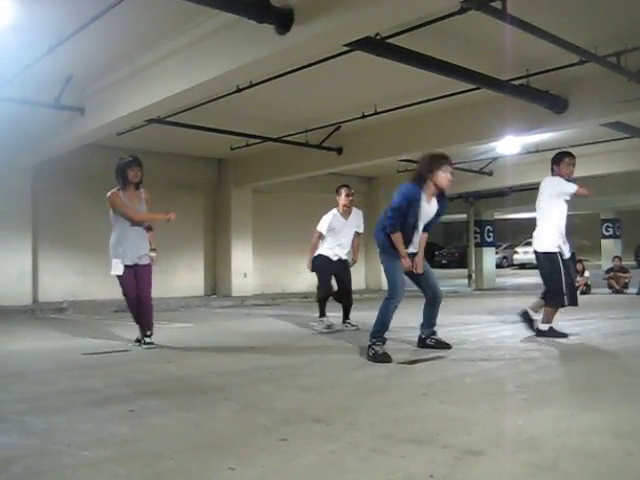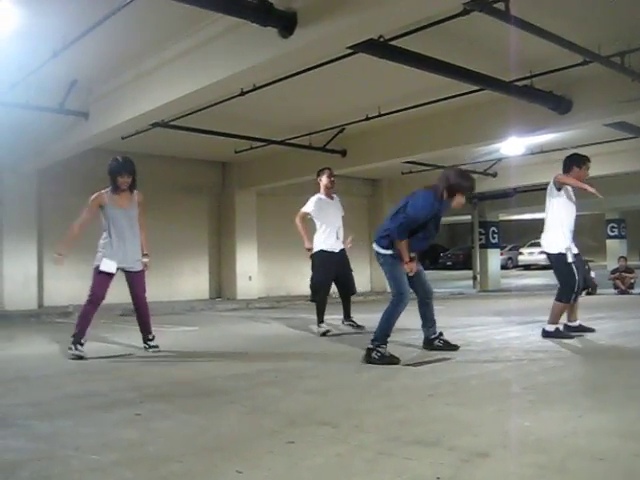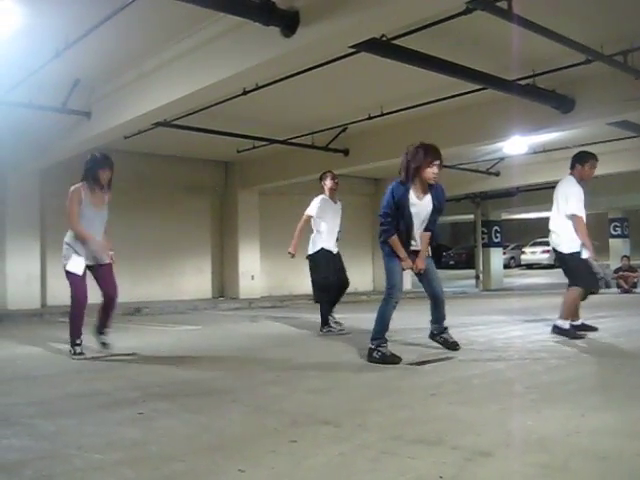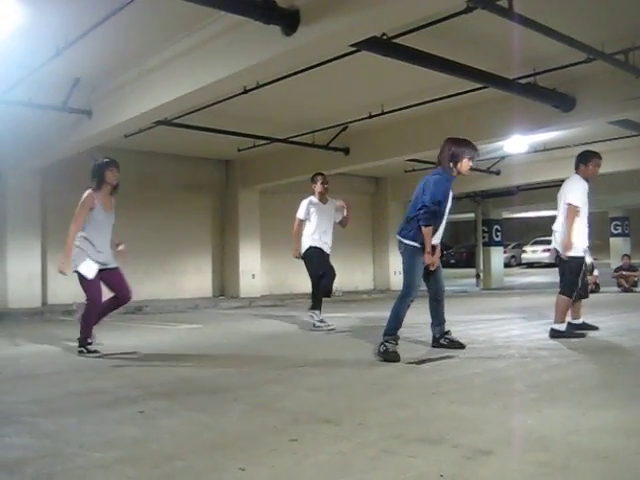
dt=0.5s
person 1, frame 1
left shoulder: (439, 200)
right shoulder: (409, 191)
right elbow: (393, 223)
left wrist: (420, 256)
right wrist: (403, 255)
left hip: (411, 252)
right hip: (391, 249)
left knee: (434, 293)
right knee: (395, 293)
left ankle: (426, 335)
right ankle: (375, 343)
person 1, frame 2
left shoulder: (435, 201)
right shoulder: (426, 201)
right elbow: (400, 230)
left wrist: (413, 259)
right wrist: (406, 259)
left hip: (406, 252)
right hip: (389, 250)
left knee: (425, 292)
right knee: (402, 296)
left ankle: (431, 336)
right ankle: (376, 348)
person 1, frame 3
left shoulder: (437, 193)
right shoulder: (397, 190)
left elbow: (429, 227)
right elbow: (387, 227)
left wrist: (422, 255)
right wrist: (403, 257)
left hip: (419, 249)
right hip: (394, 249)
left knee: (437, 292)
right knee: (394, 292)
left ankle: (438, 331)
right ankle: (377, 346)
person 1, frame 4
left shoulder: (446, 181)
right shoulder: (438, 180)
right elbow: (426, 217)
left wrist: (436, 250)
right wrist: (427, 251)
left hip: (429, 245)
right hip: (413, 243)
left knee: (437, 291)
right knee: (410, 291)
left ankle: (440, 335)
right ankle: (388, 341)
person 2, frame 1
left shoulder: (144, 195)
right shoulder: (114, 196)
right elbow: (135, 217)
left wrist: (152, 248)
right wrist: (165, 216)
left hip: (141, 253)
right hip: (121, 253)
left knee: (145, 295)
right knee: (130, 295)
left ankle: (146, 334)
right ankle: (142, 330)
person 2, frame 2
left shoulder: (138, 197)
right shoulder: (101, 198)
right elbow: (80, 223)
left wrist: (145, 254)
right wrist: (63, 248)
left hip: (133, 256)
right hip: (109, 254)
left knee: (140, 300)
right knee: (95, 297)
left ankle: (148, 338)
right ankle: (77, 341)
person 2, frame 3
left shoulder: (106, 195)
right shoulder: (76, 192)
right elbow: (74, 225)
left wrist: (108, 249)
right wrist: (93, 242)
left hip: (97, 252)
right hip: (76, 251)
left knee: (111, 294)
right knee: (80, 299)
left ankle: (101, 331)
right ankle: (76, 343)
person 2, frame 4
left shoulder: (111, 199)
right shoulder: (90, 196)
right elbow: (75, 227)
left wrist: (115, 244)
right wrist: (66, 257)
left hip: (105, 257)
right hip: (86, 256)
left knee: (125, 295)
right knee: (94, 299)
left ankle: (89, 321)
right ankle: (84, 343)
person 3, frame 1
left shoulder: (554, 187)
right shoulder: (553, 182)
right elbow: (582, 192)
right wrist: (584, 190)
left hip: (550, 244)
right hip: (551, 245)
left knee: (555, 287)
right knee: (561, 287)
left ankle: (529, 314)
right ankle: (544, 326)
person 3, frame 2
left shoulder: (567, 189)
right shoulder: (558, 186)
right elbow: (559, 177)
right wrist: (586, 187)
left hip: (564, 243)
right hip: (557, 245)
left knee: (575, 281)
right knee: (572, 283)
left ankle: (572, 323)
right ankle: (551, 327)
person 3, frame 3
left shoulder: (565, 184)
right shoulder: (573, 187)
right elbow: (577, 219)
left wrist: (583, 245)
right wrist: (589, 246)
left hip: (561, 242)
right hip: (570, 243)
left knee: (577, 281)
right knee: (585, 280)
left ankle: (575, 321)
right ankle: (562, 323)
person 3, frame 4
left shoulder: (572, 183)
right shoulder: (579, 183)
right elbow: (571, 210)
right wrist: (567, 238)
left hip: (567, 243)
right hip: (572, 245)
left knee: (578, 283)
right knee: (570, 285)
left ankle: (576, 321)
right ankle: (558, 327)
person 4, frame 1
left shoulder: (358, 214)
right shoulder: (330, 217)
left elbow: (357, 235)
right elbow: (317, 238)
left wrist: (354, 255)
right wrist: (311, 259)
left hip: (342, 258)
right hip: (323, 256)
left knee: (346, 290)
right knee: (325, 286)
left ankle: (346, 320)
right ankle: (322, 317)
person 4, frame 2
left shoulder: (336, 199)
right shoulder: (316, 200)
right elbow: (299, 218)
left wrist: (346, 237)
right wrist: (307, 241)
left hip: (339, 249)
right hip: (323, 250)
left knee: (346, 284)
right knee: (321, 286)
left ankle: (347, 318)
right ankle: (321, 323)
person 4, frame 3
left shoulder: (338, 204)
right shoulder: (320, 201)
right elbow: (303, 221)
right wrist: (294, 244)
left hip: (333, 250)
right hip: (321, 249)
left knee: (342, 283)
right knee: (327, 286)
left ankle: (328, 314)
right ankle: (325, 325)
person 4, frame 4
left shoulder: (333, 204)
right shoulder: (308, 203)
left elbow: (343, 223)
right elbow: (297, 225)
left wrist: (346, 210)
right wrist: (296, 248)
left hip: (325, 249)
right hip: (311, 247)
left knee: (321, 282)
right knee: (327, 275)
left ankle: (317, 320)
right ankle: (314, 309)
